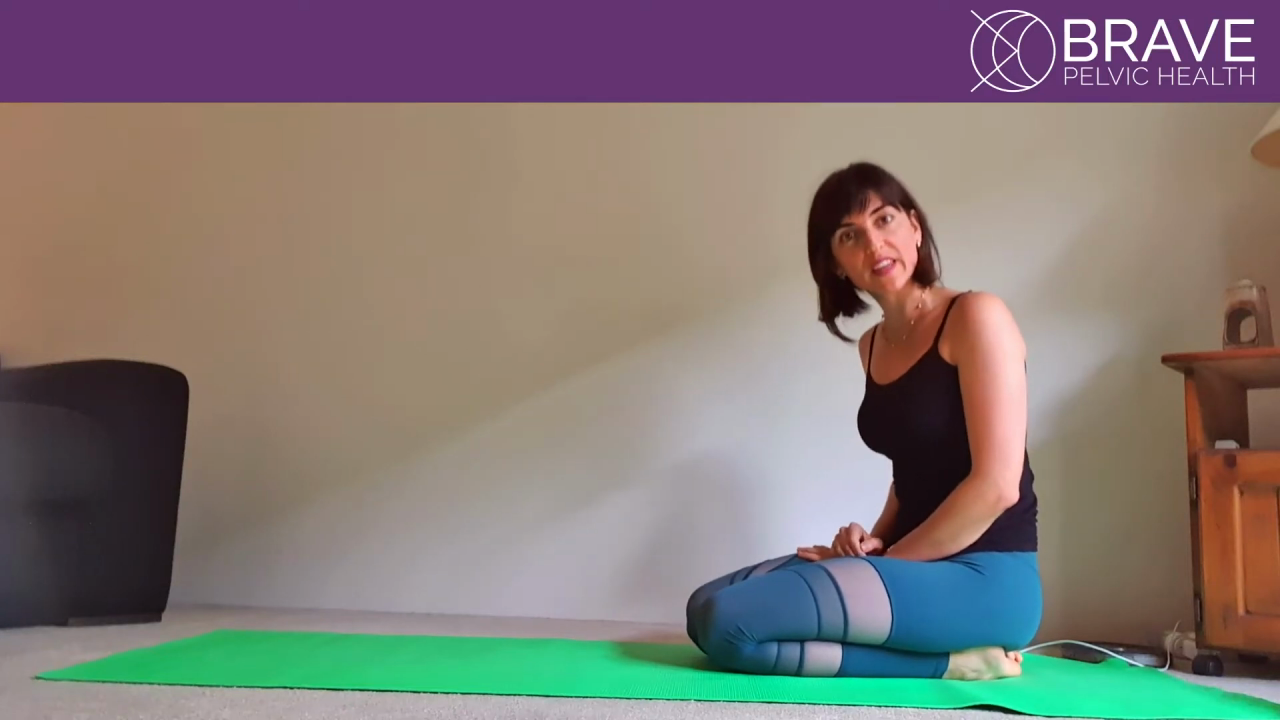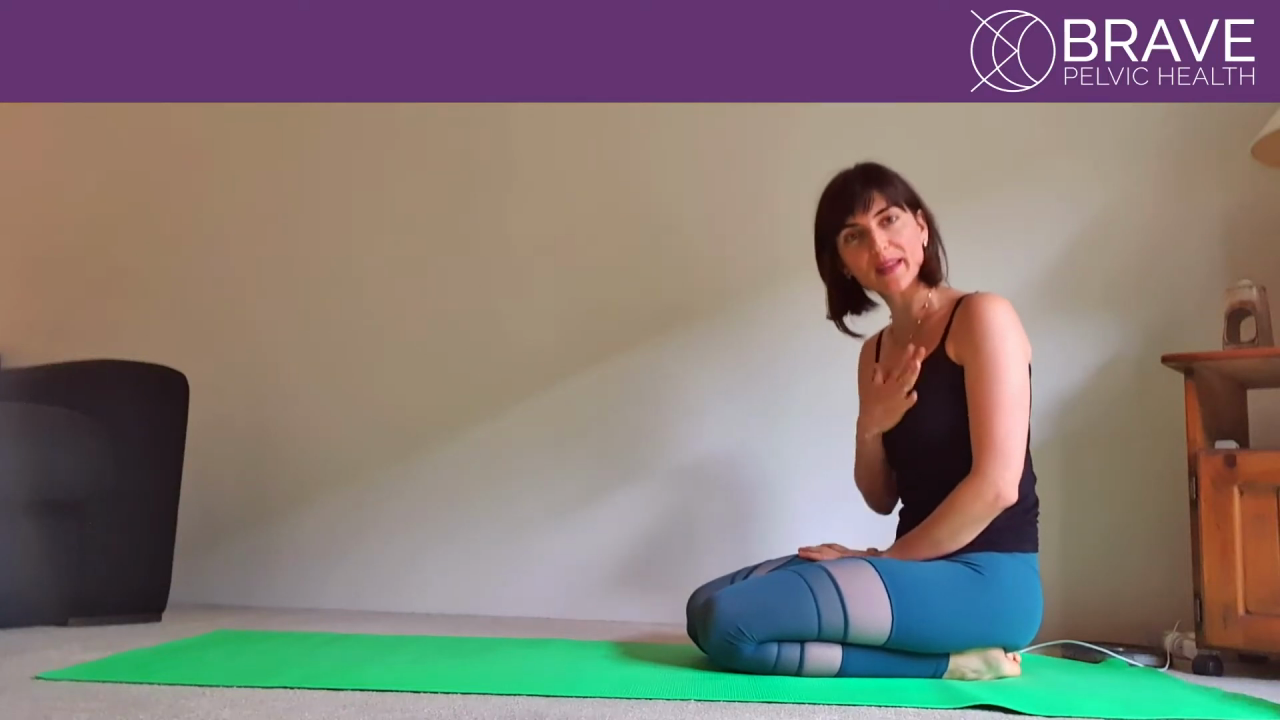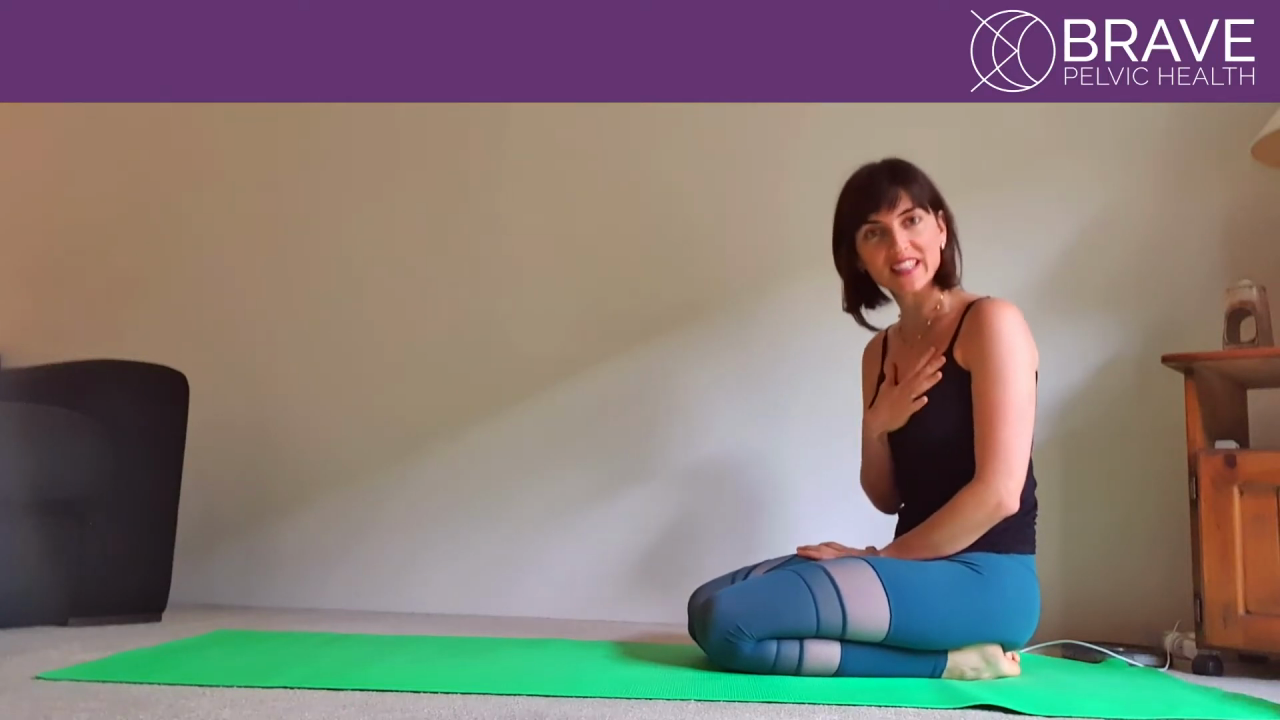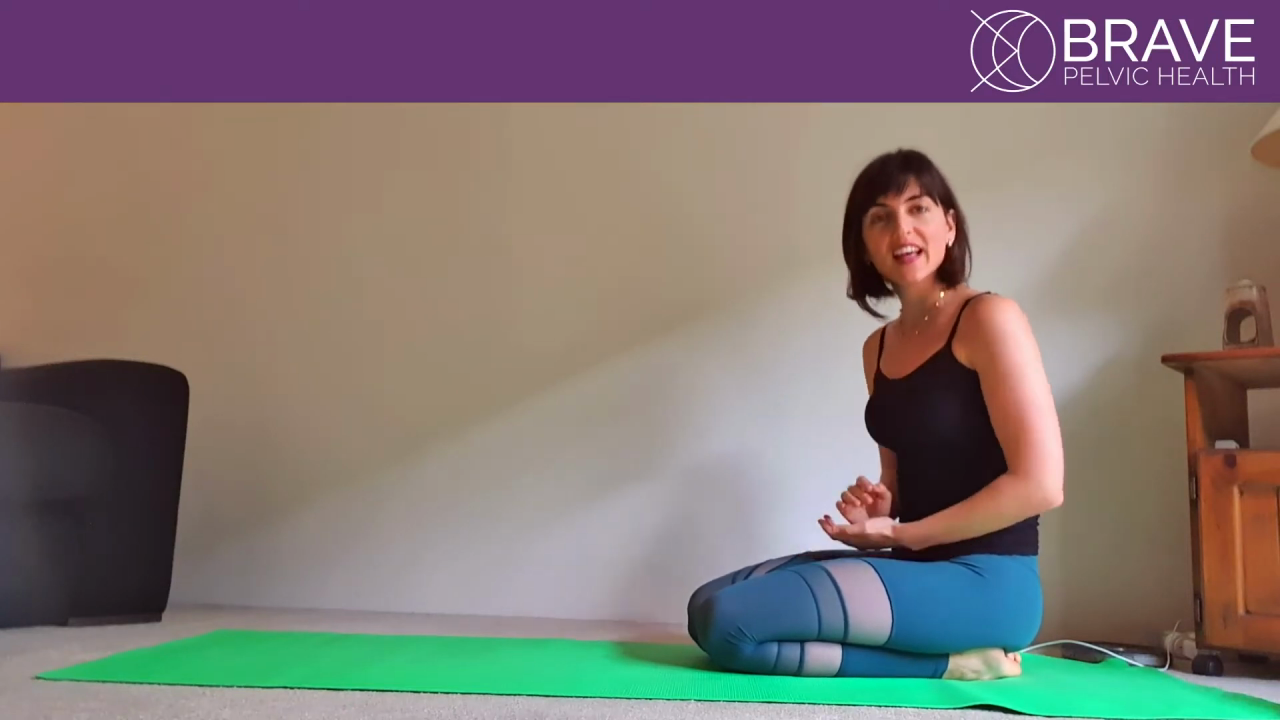
dt=0.5s
person 1, frame 1
left shoulder: (976, 317)
right shoulder: (873, 345)
left elbow: (997, 486)
left wrist: (891, 559)
right wrist: (876, 542)
left hip: (984, 581)
right hip: (919, 567)
left knee: (730, 622)
right knee: (708, 608)
left ankle: (956, 657)
person 1, frame 2
left shoulder: (983, 316)
right shoulder: (875, 352)
left elbow: (997, 485)
left wrist: (884, 560)
right wrist: (869, 429)
left hip: (985, 583)
right hip: (921, 570)
left knee: (730, 623)
right knee: (708, 609)
left ankle: (955, 657)
person 1, frame 3
left shoulder: (991, 322)
right shoulder: (880, 350)
left elbow: (999, 493)
left wrist: (882, 558)
right wrist: (876, 427)
left hip: (983, 582)
right hip: (920, 570)
left knee: (730, 622)
right knee: (709, 606)
left ankle: (948, 658)
person 1, frame 4
left shoulder: (989, 318)
right shoulder: (879, 345)
left elbow: (1040, 484)
left wrist: (906, 536)
right wrist: (876, 509)
left hip: (985, 583)
right hip: (915, 569)
left knee: (730, 624)
right knee: (709, 608)
left ankle: (951, 656)
